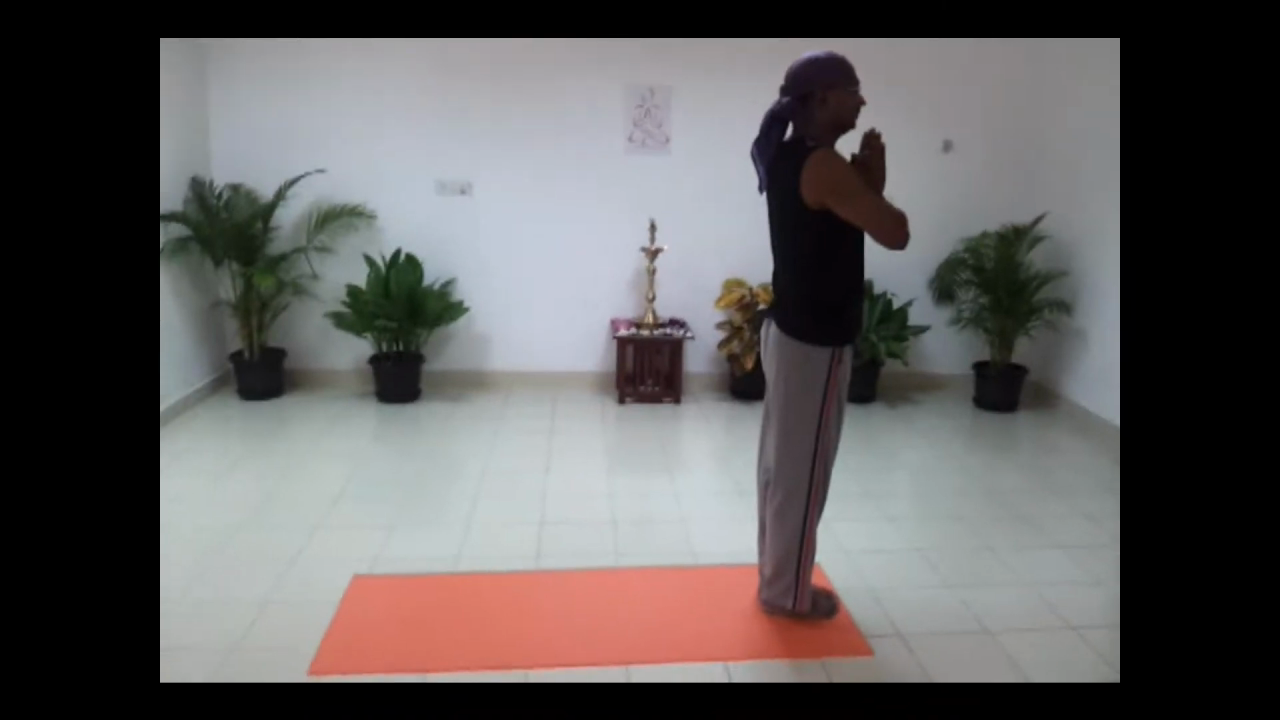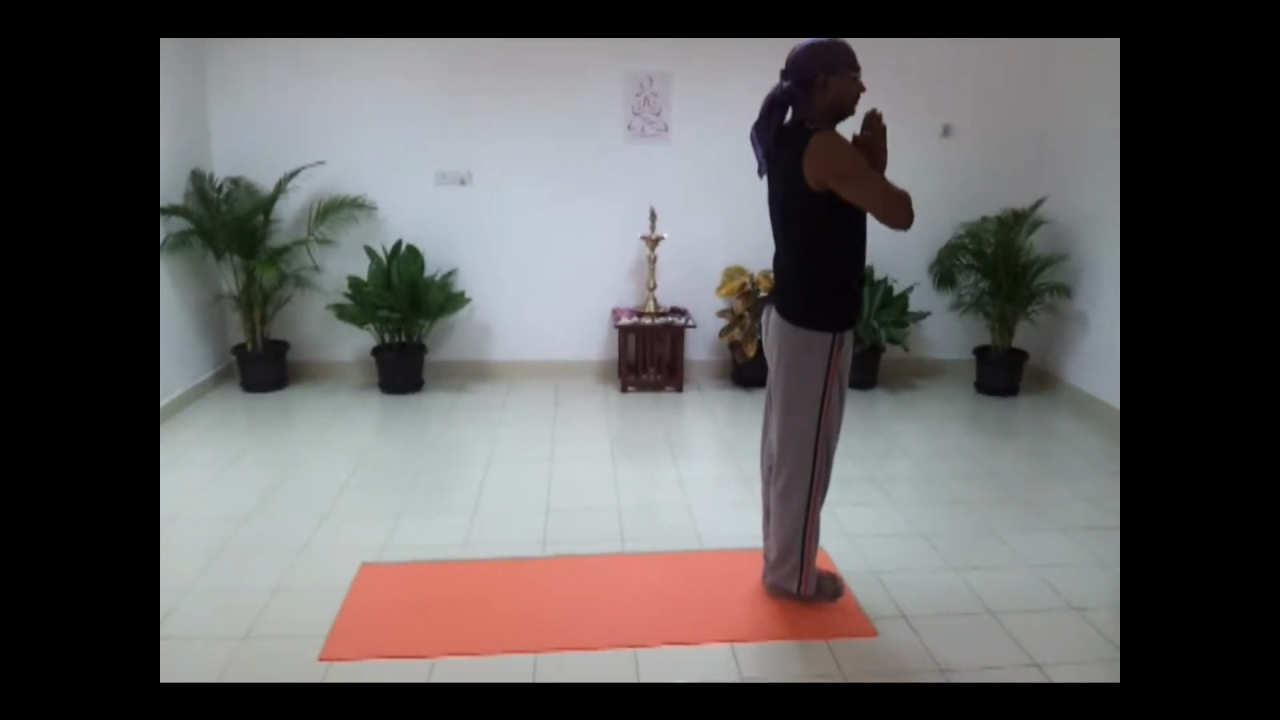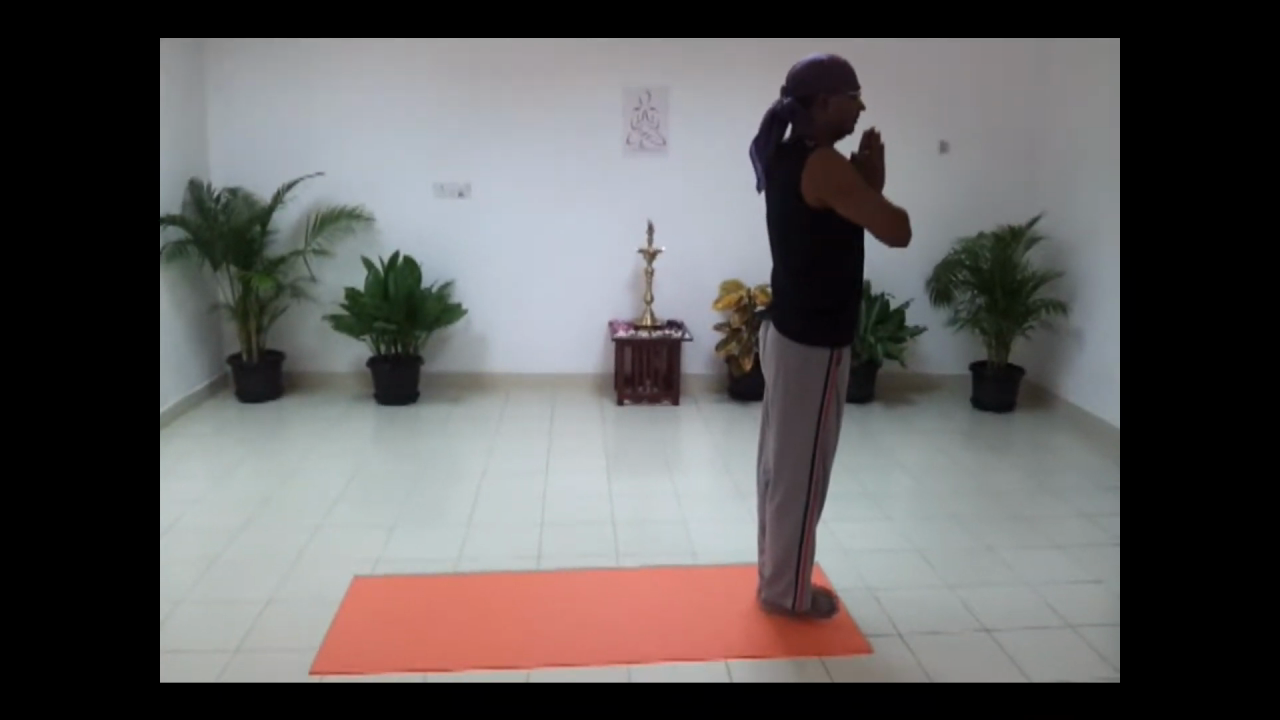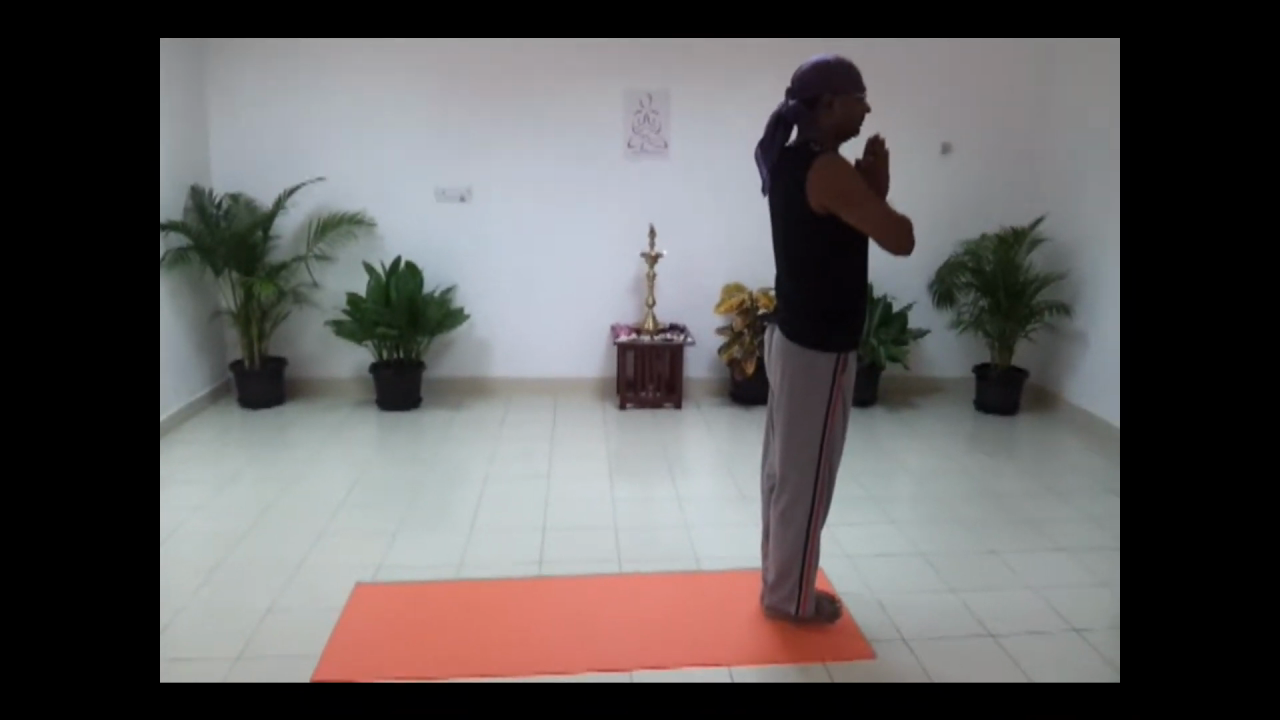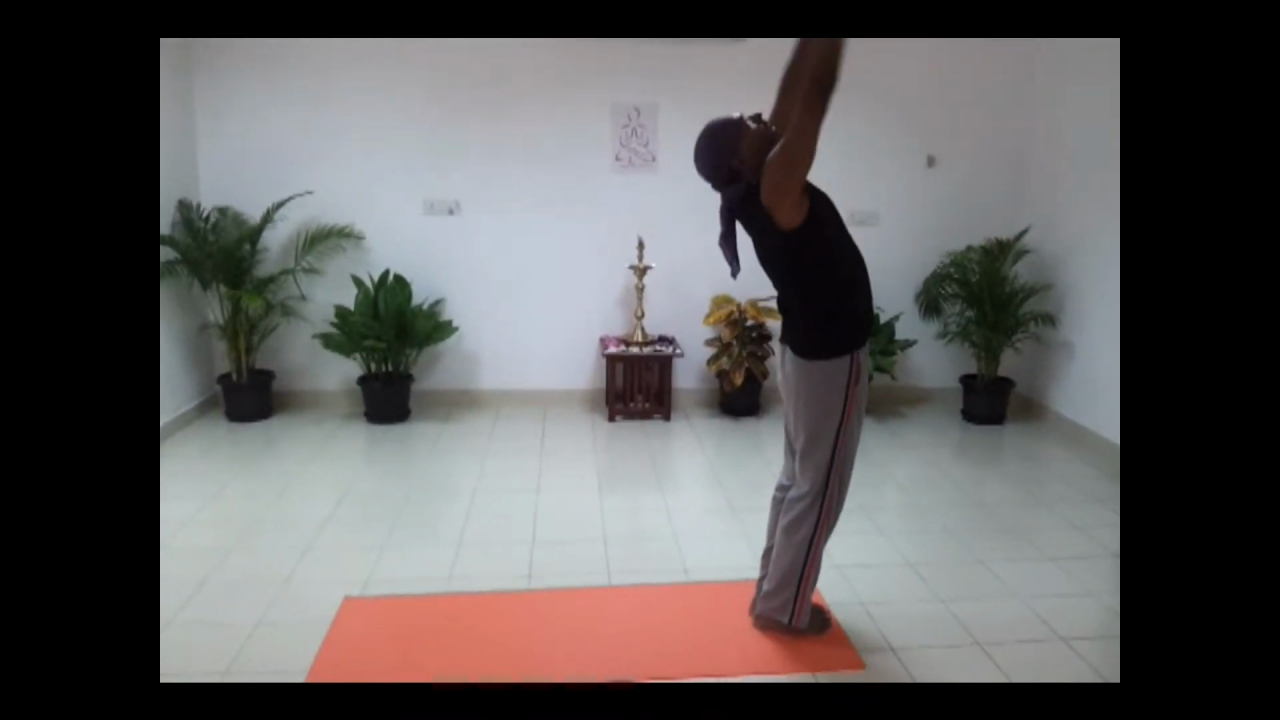
dt=1s
person 1, frame 1
left shoulder: (789, 157)
right shoulder: (823, 166)
left elbow: (839, 223)
right elbow: (896, 233)
left wrist: (865, 184)
right wrist: (874, 182)
left hip: (789, 330)
right hip: (815, 342)
left knee: (783, 463)
right knee: (802, 470)
left ankle: (778, 576)
right ankle: (787, 591)
person 1, frame 2
left shoulder: (789, 142)
right shoulder: (825, 148)
left elbow: (844, 203)
right elbow: (899, 213)
left wrist: (866, 165)
right wrist: (875, 164)
left hip: (790, 315)
right hip: (816, 327)
left knee: (785, 448)
right knee: (804, 454)
left ankle: (782, 560)
right ankle: (792, 575)
person 1, frame 3
left shoulder: (787, 158)
right shoulder: (823, 165)
left elbow: (840, 221)
right elbow: (897, 231)
left wrist: (864, 182)
right wrist: (872, 183)
left hip: (787, 331)
right hip: (814, 343)
left knee: (781, 464)
right knee: (801, 470)
left ankle: (777, 575)
right ankle: (788, 592)
person 1, frame 4
left shoulder: (792, 162)
right shoulder: (828, 171)
right elbow: (901, 240)
left wrist: (868, 191)
right wrist: (877, 193)
left hip: (792, 337)
right hip: (819, 349)
left knee: (786, 470)
right knee: (806, 477)
left ankle: (781, 582)
right ankle: (790, 598)
person 1, frame 5
left shoulder: (764, 191)
right shoulder: (776, 185)
left elbow: (796, 96)
right elbow: (815, 90)
left wrist: (813, 52)
left hip: (809, 352)
right hip: (830, 360)
left knee: (801, 480)
right knee: (818, 489)
left ankle: (775, 590)
right ankle: (780, 606)
